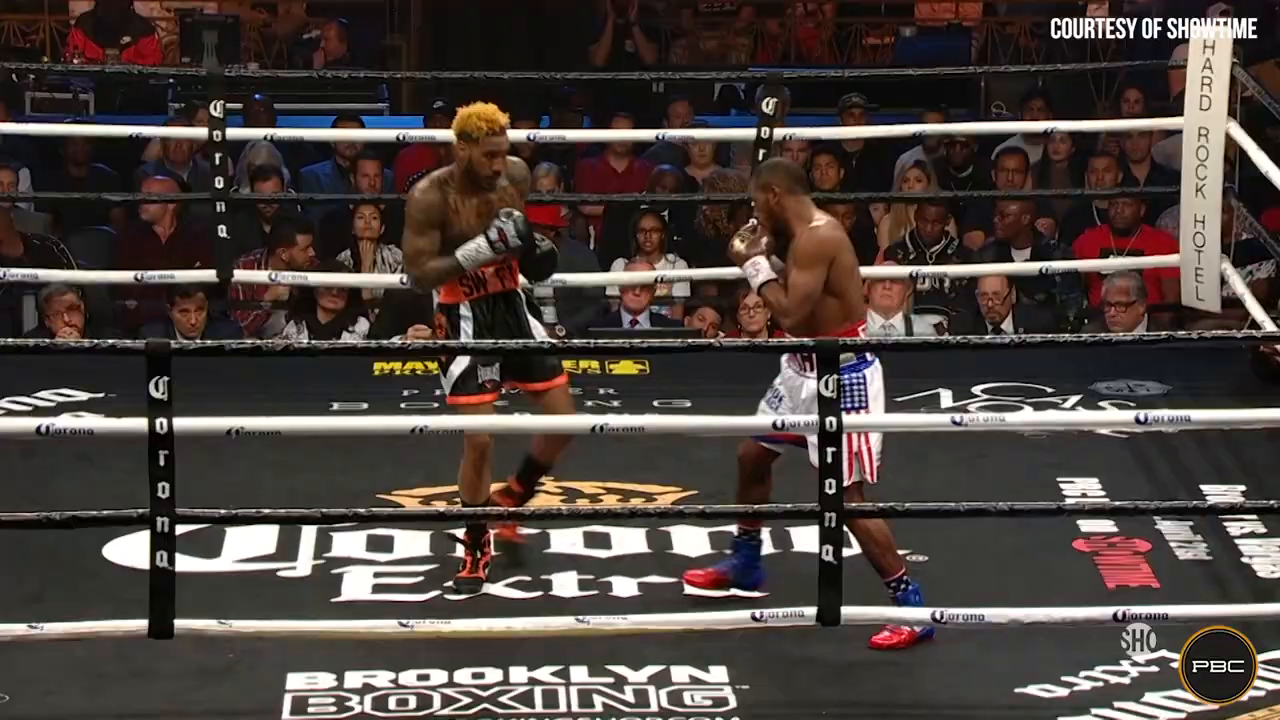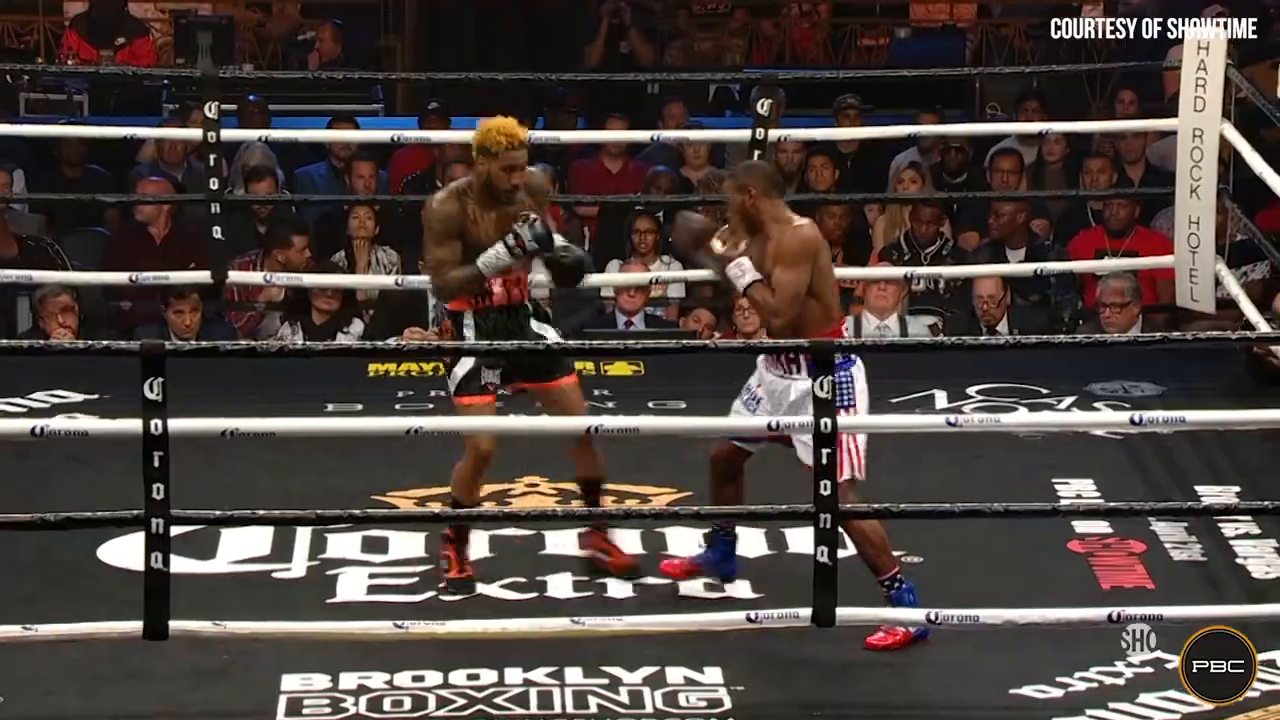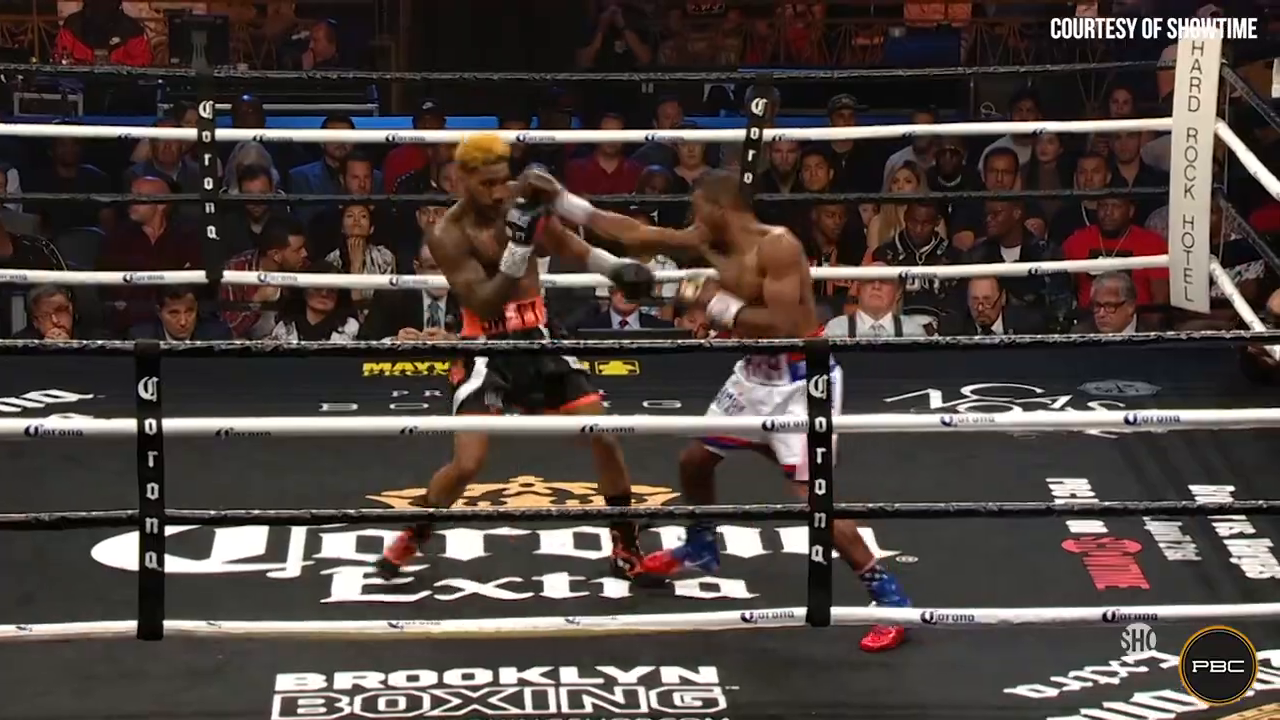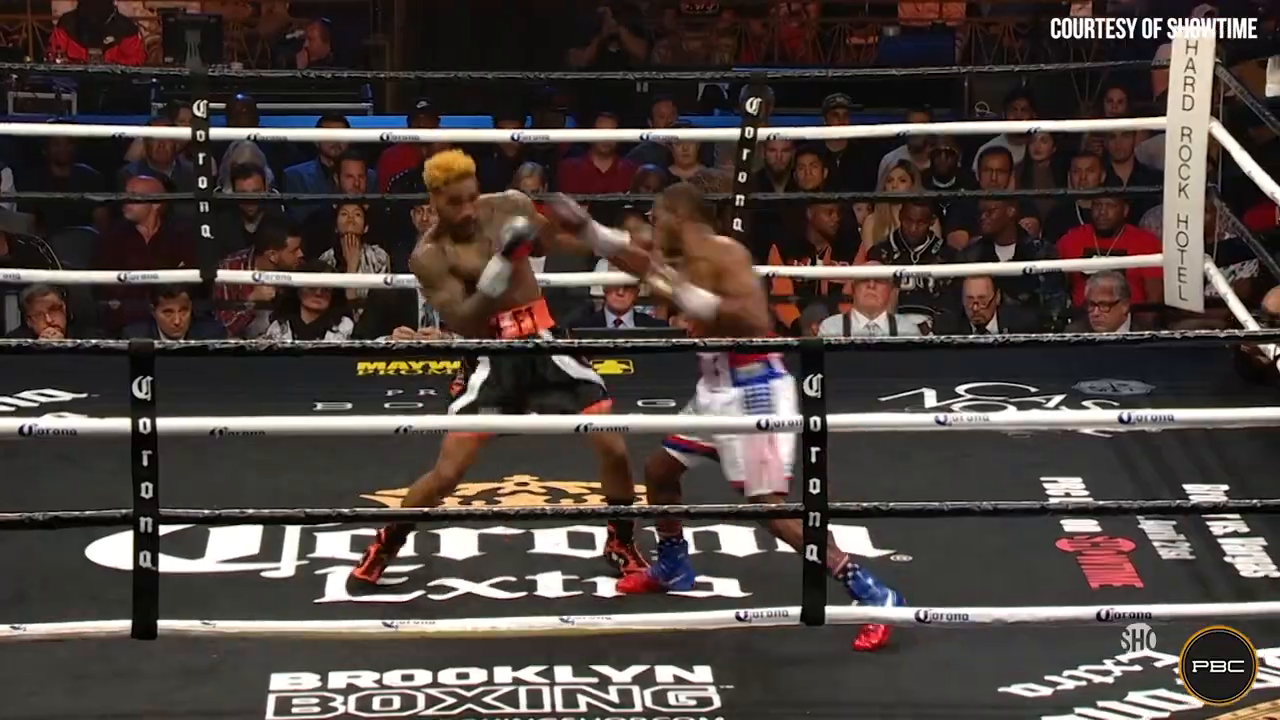
dt=0.1s
person 1, frame 1
left shoulder: (818, 237)
right shoulder: (799, 231)
left elbow: (791, 316)
right elbow: (792, 300)
left wrist: (756, 263)
right wrist: (754, 256)
left hip: (842, 373)
right hip: (801, 370)
left knee: (846, 499)
right knee: (751, 458)
left ankle: (913, 607)
right ankle: (744, 562)
person 1, frame 2
left shoulder: (796, 237)
right shoulder: (767, 234)
left elbow: (779, 317)
left wrist: (738, 264)
right wrist: (708, 251)
left hip: (825, 374)
right hip: (780, 370)
left knee: (835, 497)
right knee: (724, 457)
left ankle: (906, 606)
right ankle: (719, 554)
person 1, frame 3
left shoulder: (775, 245)
right shoulder: (715, 242)
left elbow: (779, 329)
right elbow: (644, 237)
left wrist: (711, 301)
right wrist: (570, 204)
left hip: (798, 382)
right hip: (757, 378)
left knee: (807, 497)
right knee: (694, 460)
left ankle: (890, 600)
right ankle: (699, 547)
person 1, frame 4
left shoulder: (722, 252)
right shoulder: (689, 257)
left elbow: (756, 324)
right elbow: (639, 257)
left wrist: (685, 294)
right wrist: (584, 225)
left hip: (753, 388)
right hip: (718, 388)
left knee: (770, 506)
right knee: (659, 470)
left ankle: (874, 595)
right ankle: (670, 567)
person 2, frame 1
left shoulder: (514, 174)
right shoulder: (428, 195)
right elbow: (419, 275)
left wrist: (532, 245)
right wrist: (479, 248)
left hip: (511, 304)
right hip: (462, 315)
left knee: (564, 423)
right knee: (480, 442)
left ankle: (511, 500)
right ankle: (475, 549)
person 2, frame 2
left shoulder: (534, 185)
right shoulder: (445, 208)
right elbow: (444, 285)
left wrist: (558, 250)
right wrist: (501, 254)
left hip: (522, 310)
right hip: (474, 324)
left knee: (582, 426)
right knee: (481, 447)
left ankle: (598, 537)
right ankle: (454, 550)
person 2, frame 3
left shoulder: (521, 199)
right shoulder: (448, 235)
right elbow: (485, 305)
left wrist: (615, 265)
right wrist: (518, 246)
left hip: (542, 337)
right hip: (490, 350)
left knee: (605, 443)
right knee: (467, 463)
left ankle: (627, 549)
person 2, frame 4
left shoulder: (509, 206)
left elbow: (554, 233)
right elbow: (466, 324)
right wrist: (501, 261)
left hip: (545, 343)
right hip: (492, 357)
left knee: (615, 451)
right knee: (447, 473)
left ankle: (622, 546)
